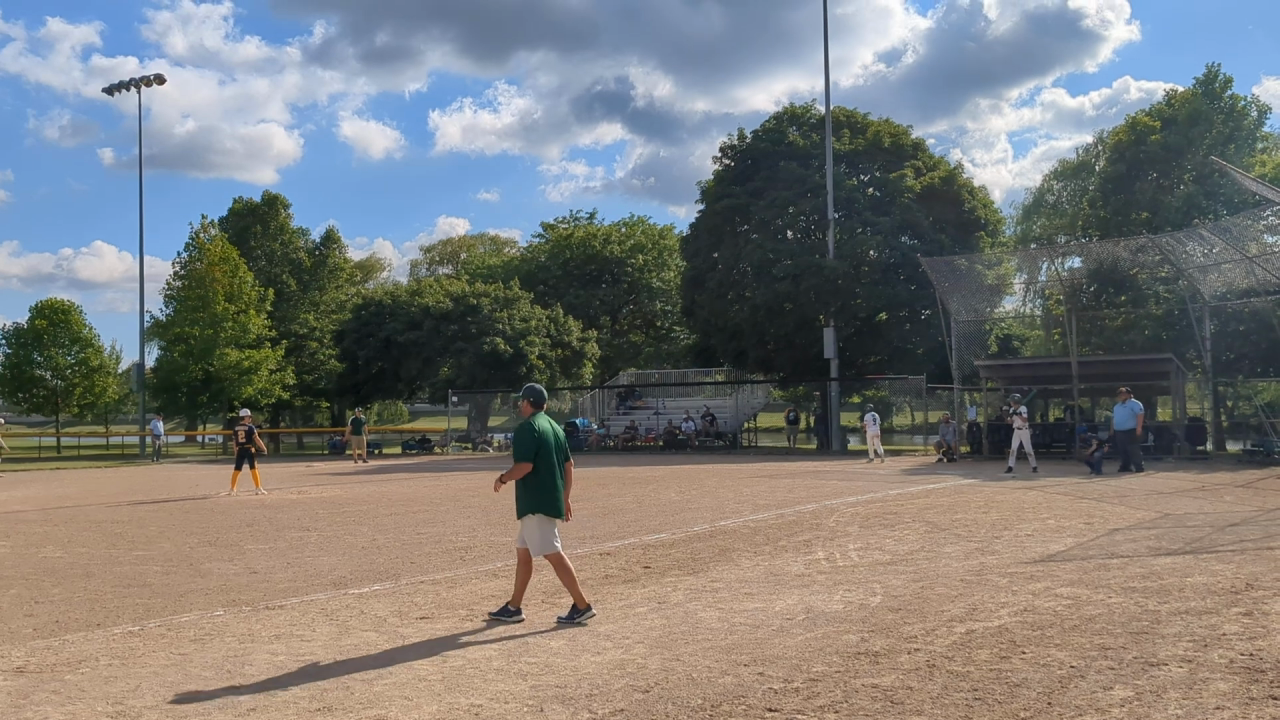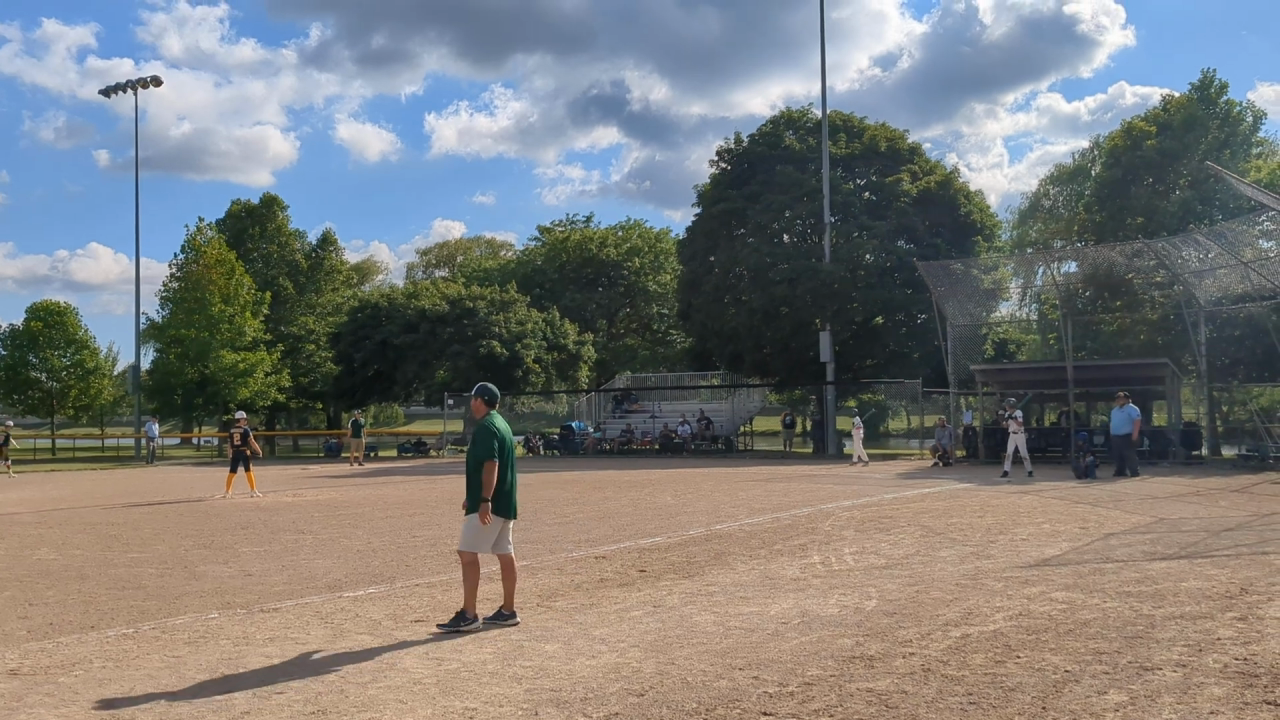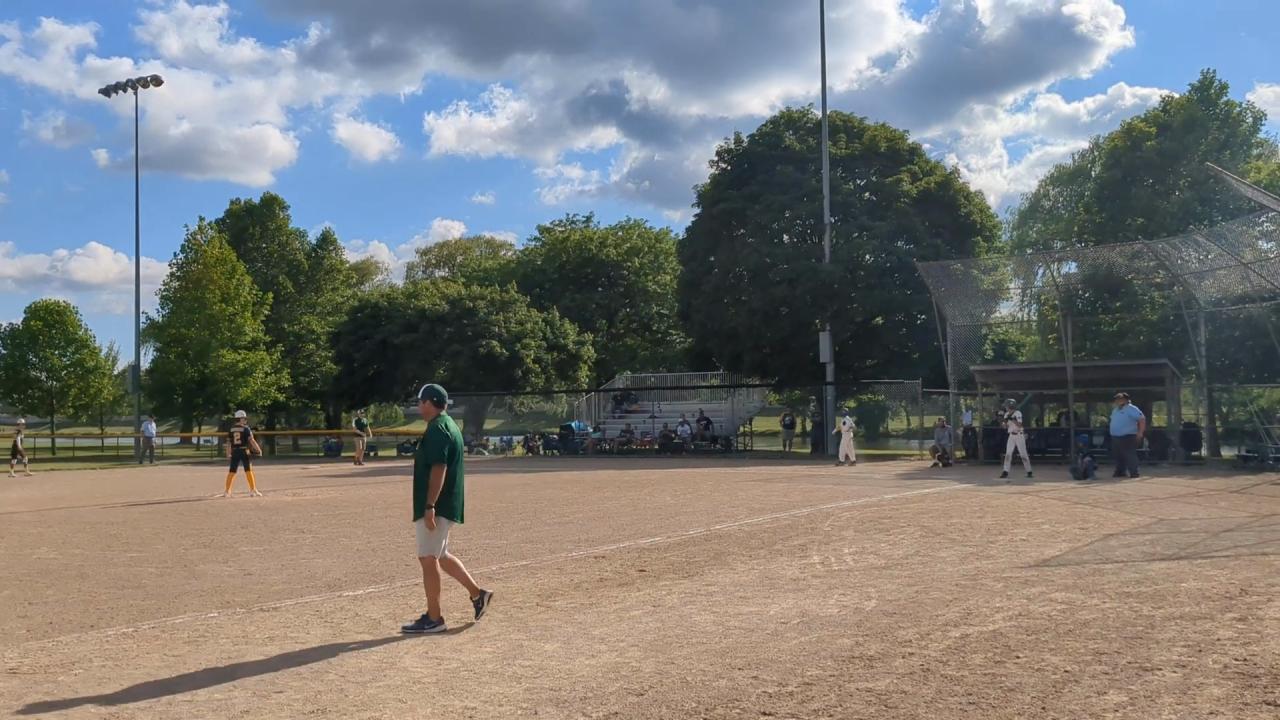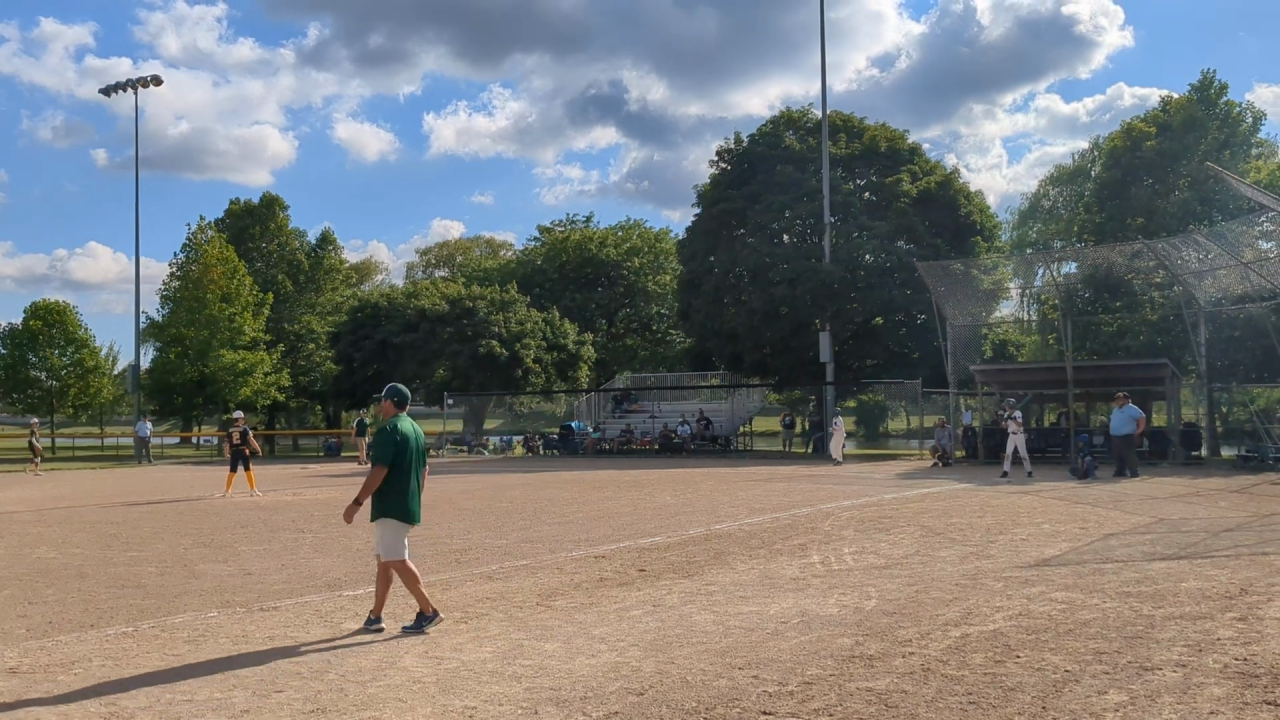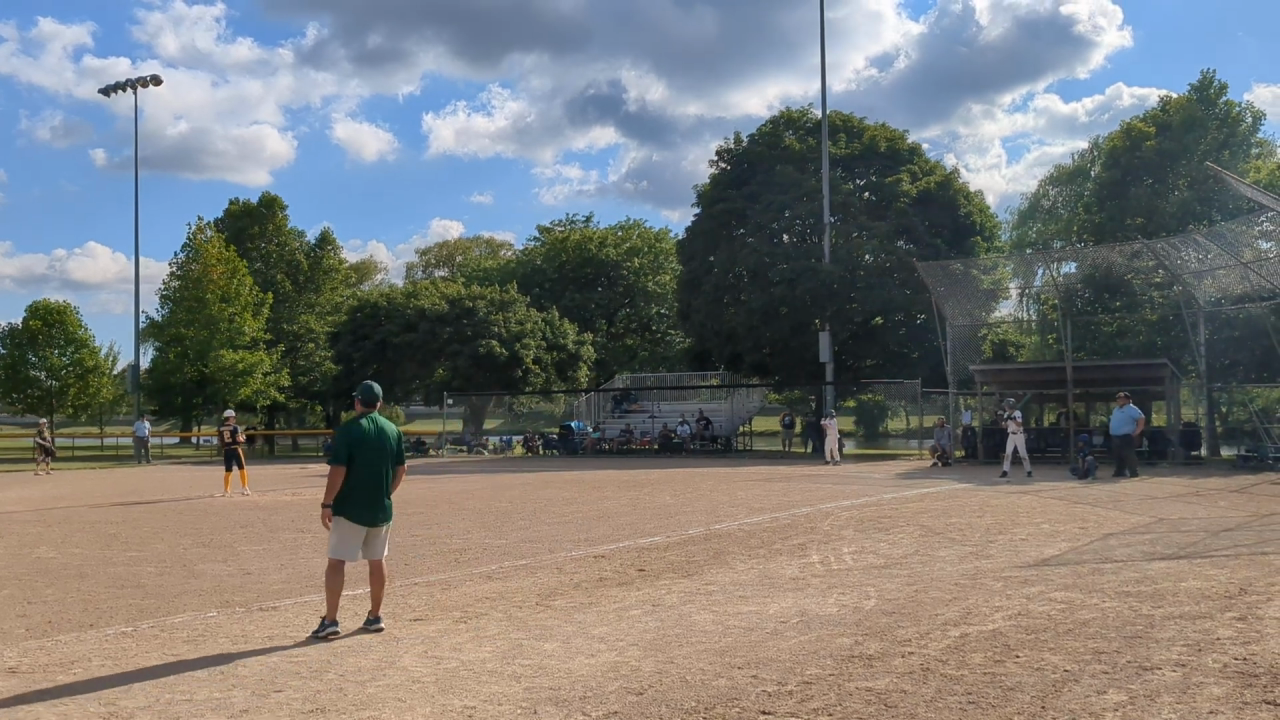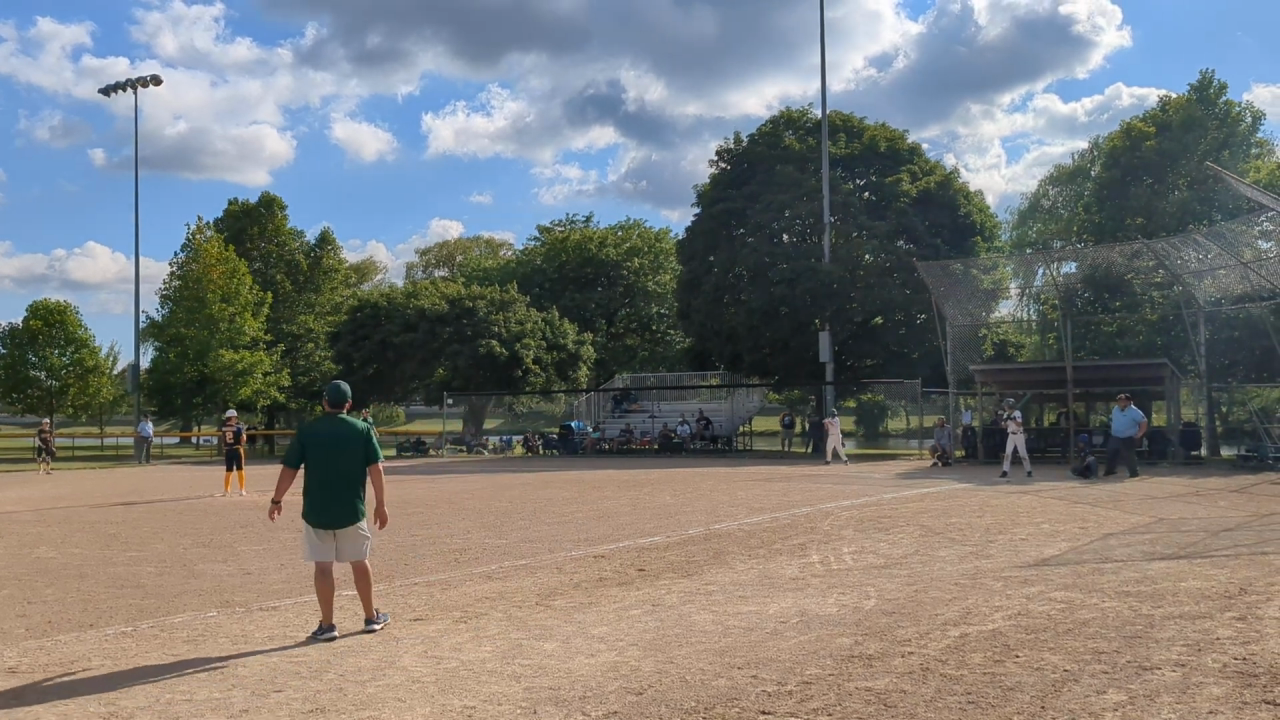
dt=0.4s
person 1, frame 1
left shoulder: (527, 428)
right shoulder: (554, 427)
left elbow: (524, 466)
right elbow: (568, 465)
left wrist: (503, 478)
right wrist: (565, 498)
left hip: (536, 503)
right hip: (551, 501)
left knee: (554, 555)
right knee: (524, 553)
left ankle: (582, 605)
right ankle: (513, 608)
person 1, frame 2
left shoulder: (485, 426)
right shoulder: (501, 424)
left elbow: (490, 465)
left wrist: (484, 500)
right wrist: (481, 498)
left hip: (488, 504)
right hip: (505, 502)
left knee: (468, 554)
right knee: (505, 555)
left ankle: (469, 614)
right ankle: (508, 611)
person 1, frame 3
left shoulder: (437, 428)
right shoulder: (449, 426)
left elbow: (438, 469)
left wrist: (429, 505)
left hip: (436, 505)
right hip: (447, 505)
left knee: (428, 559)
right knee: (440, 556)
left ankle: (434, 619)
right ankle: (477, 593)
person 1, frame 4
left shoulder: (388, 429)
right shoulder: (416, 429)
left elbow: (379, 471)
right elbow: (424, 470)
left wrist: (357, 502)
left hip: (391, 507)
right hip: (408, 505)
left knee: (396, 561)
right knee: (384, 560)
left ankle: (428, 611)
right ankle: (375, 616)
person 1, frame 5
left shoulder: (348, 429)
right shoulder: (392, 430)
left elbow: (338, 470)
right elbow: (400, 470)
left wrist: (327, 504)
left hip: (350, 508)
right hip: (381, 508)
left knee: (336, 561)
right knee: (376, 561)
left ankle: (330, 621)
right ankle: (375, 616)
person 1, frame 6
left shoulder: (306, 431)
right shoulder: (362, 429)
left elbow: (289, 470)
right elbow: (376, 469)
left wrist: (276, 500)
right wrist: (380, 504)
left hip: (316, 510)
right hip: (352, 510)
left knee: (323, 566)
right knee: (359, 562)
left ankle: (327, 625)
right ankle: (371, 617)
